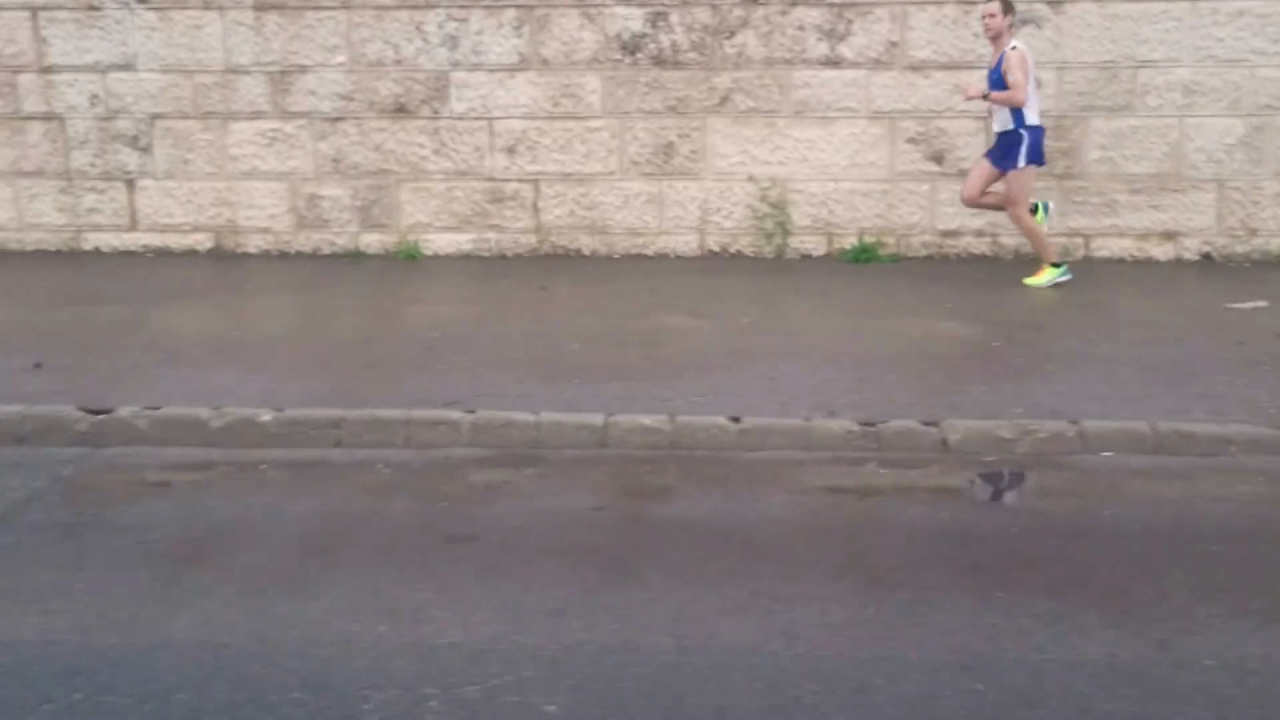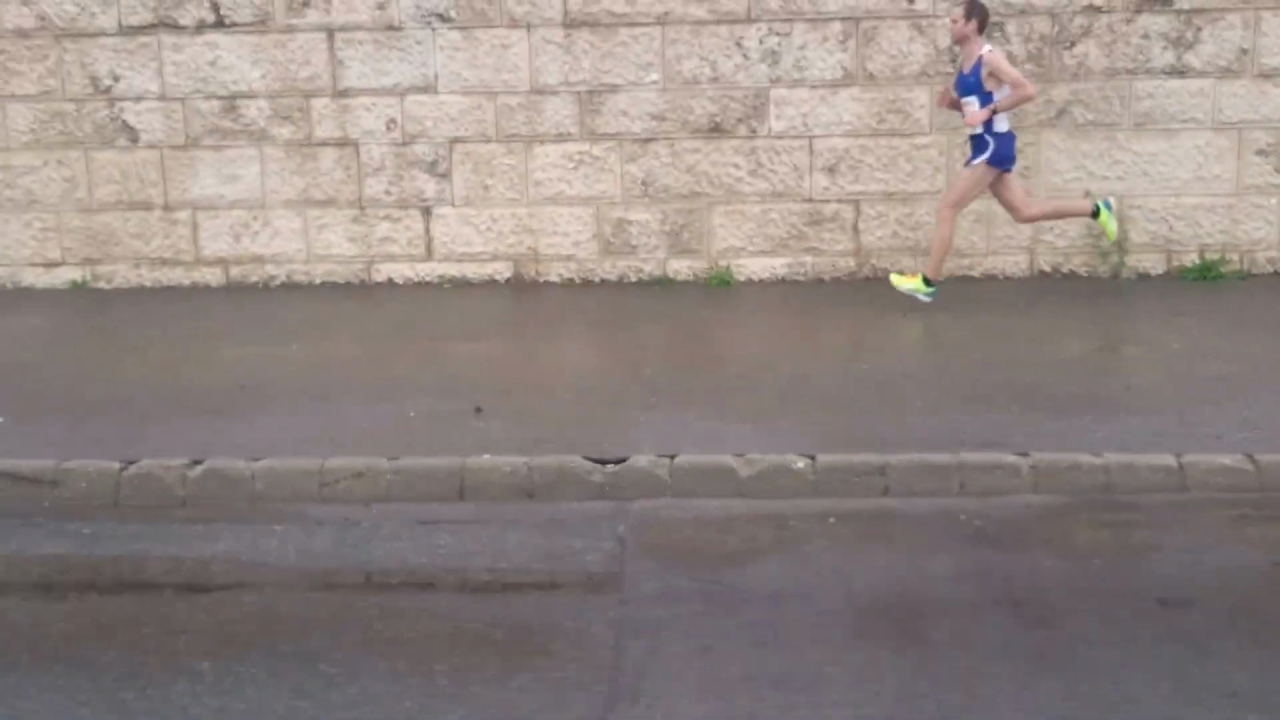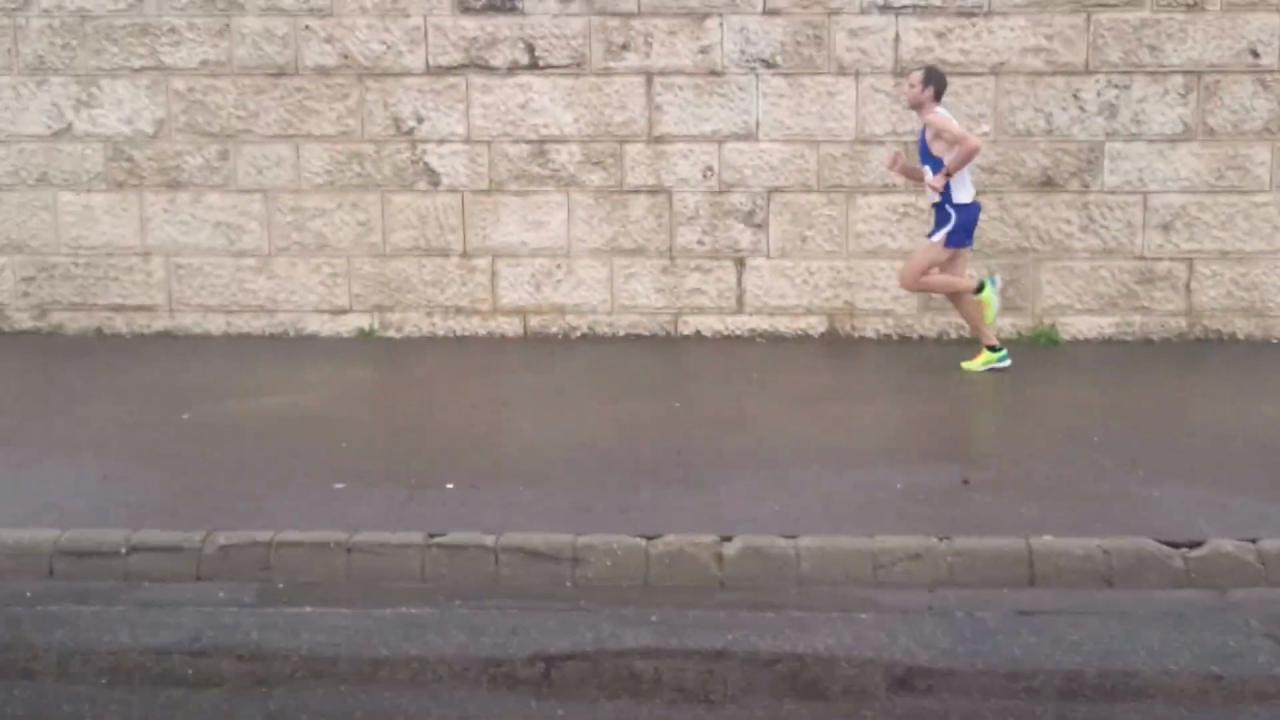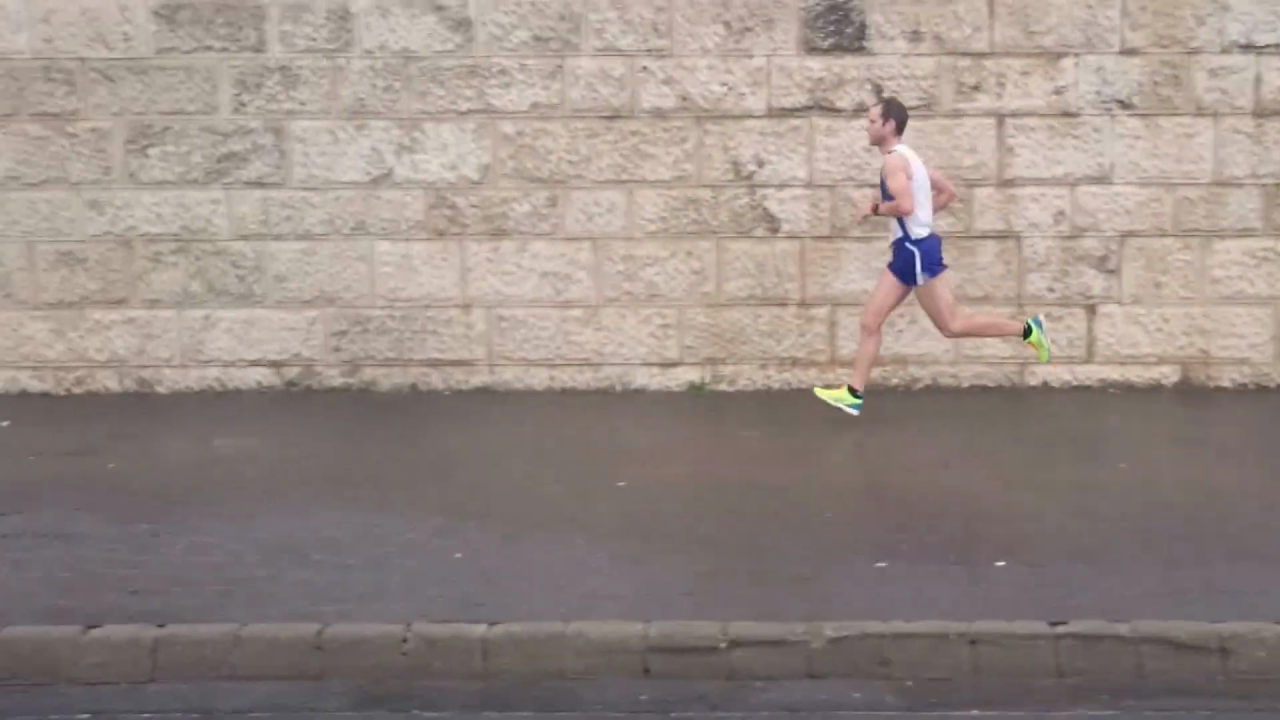
dt=0.5s
person 1, frame 1
left shoulder: (1014, 54)
right shoulder: (1001, 54)
left elbow: (1021, 97)
left wrist: (983, 95)
left hip: (1024, 139)
right hip: (1007, 140)
left knee: (1015, 211)
right knee: (969, 196)
left ankle: (1055, 265)
right ankle: (1032, 210)
person 1, frame 2
left shoulder: (991, 58)
right shoulder: (967, 61)
left elbow: (1028, 92)
left wrist: (989, 112)
right wrist: (949, 100)
left hip: (993, 145)
right hip: (987, 146)
left knee: (947, 208)
right knee: (1024, 213)
left ankle: (927, 283)
right ankle: (1095, 210)
person 1, frame 3
left shoulder: (937, 119)
right shoulder: (931, 124)
left elbow: (973, 144)
left wrist: (944, 175)
right wrist: (903, 166)
left hip: (956, 215)
right hip: (952, 213)
left knee: (910, 280)
right knee: (955, 290)
left ankle: (980, 287)
right ankle: (993, 349)
person 1, frame 4
left shoulder: (893, 159)
right shoulder: (906, 157)
left elbow: (904, 205)
right elbow: (948, 191)
left wrist: (875, 209)
left hip: (917, 251)
right hip: (908, 250)
left knee: (951, 326)
right knee: (870, 320)
left ankle: (1026, 329)
right ankle: (853, 394)
